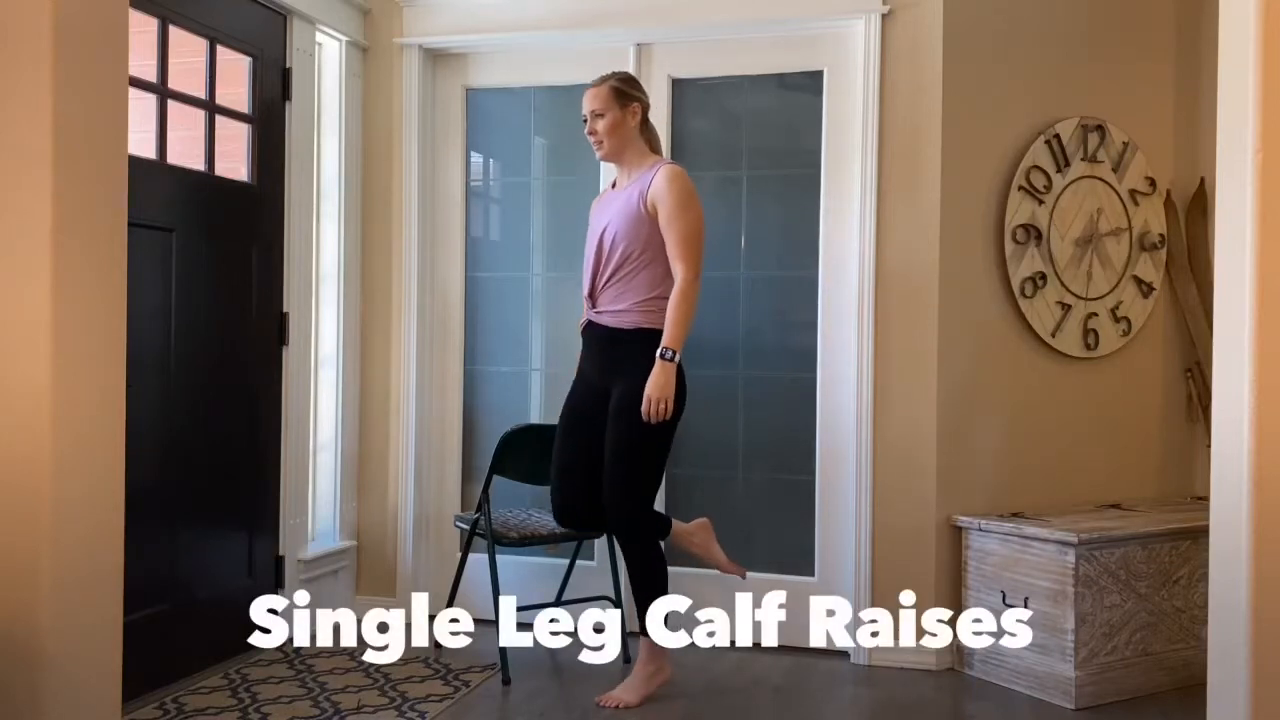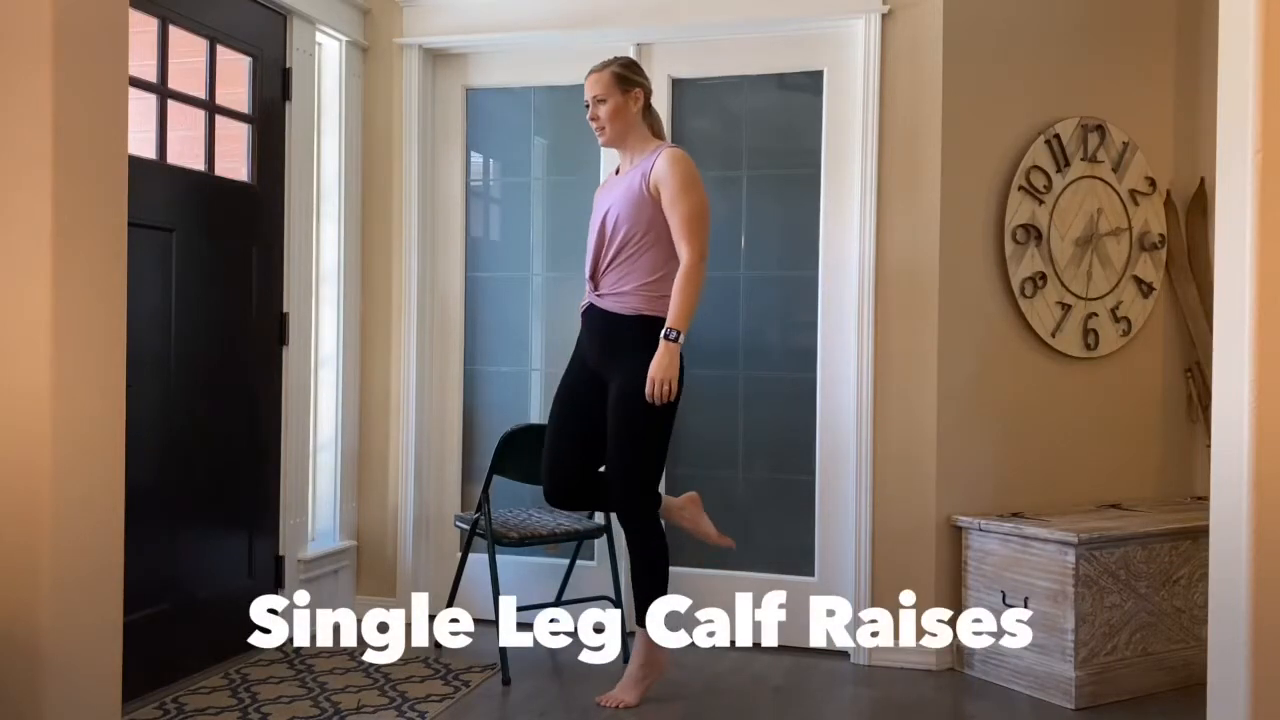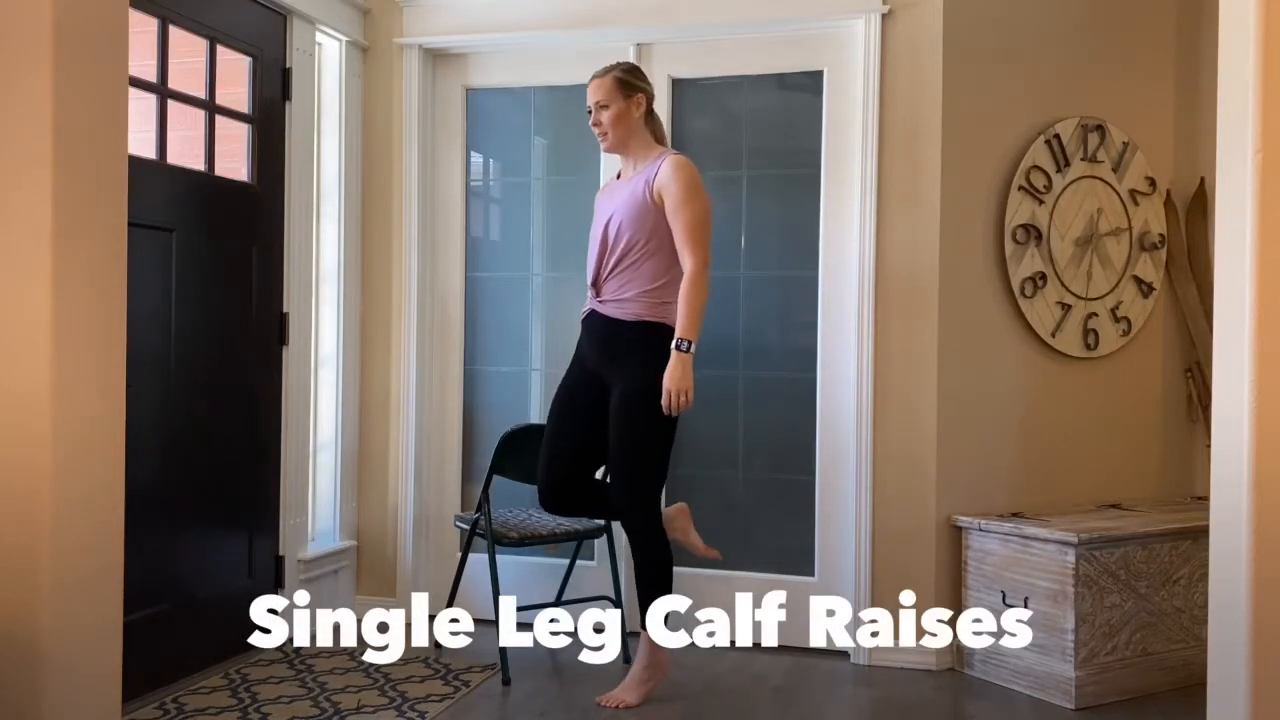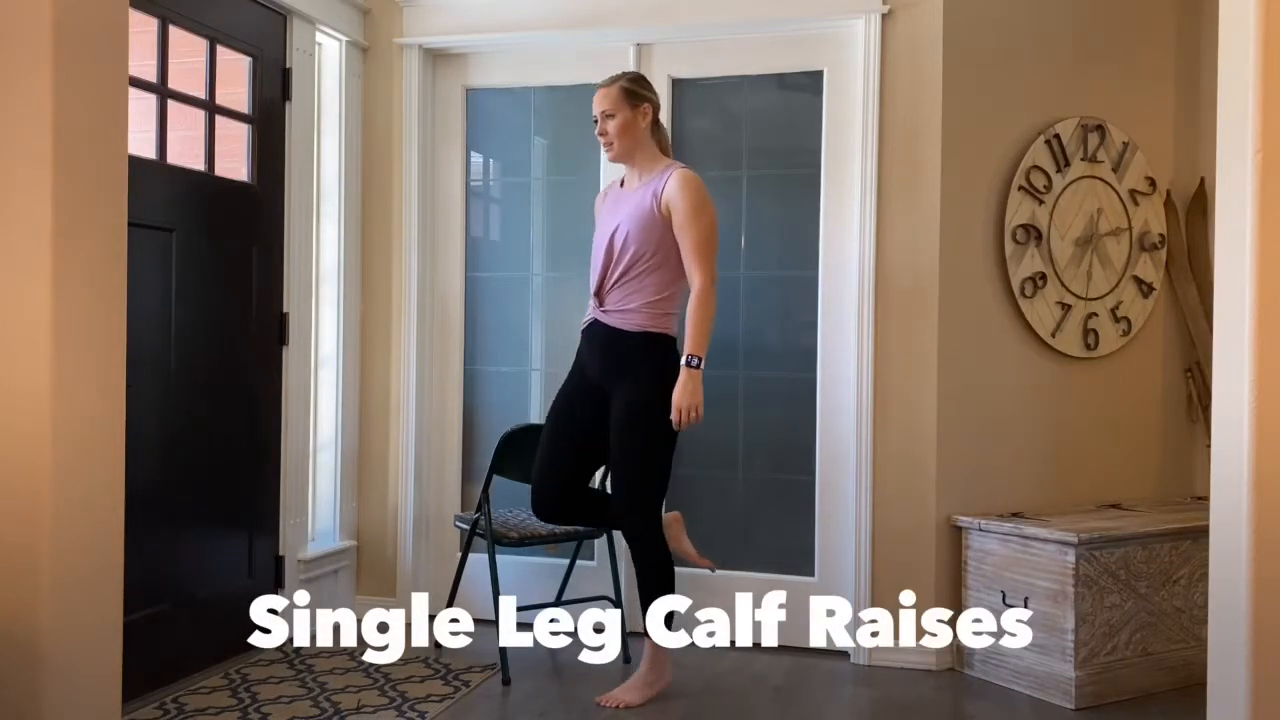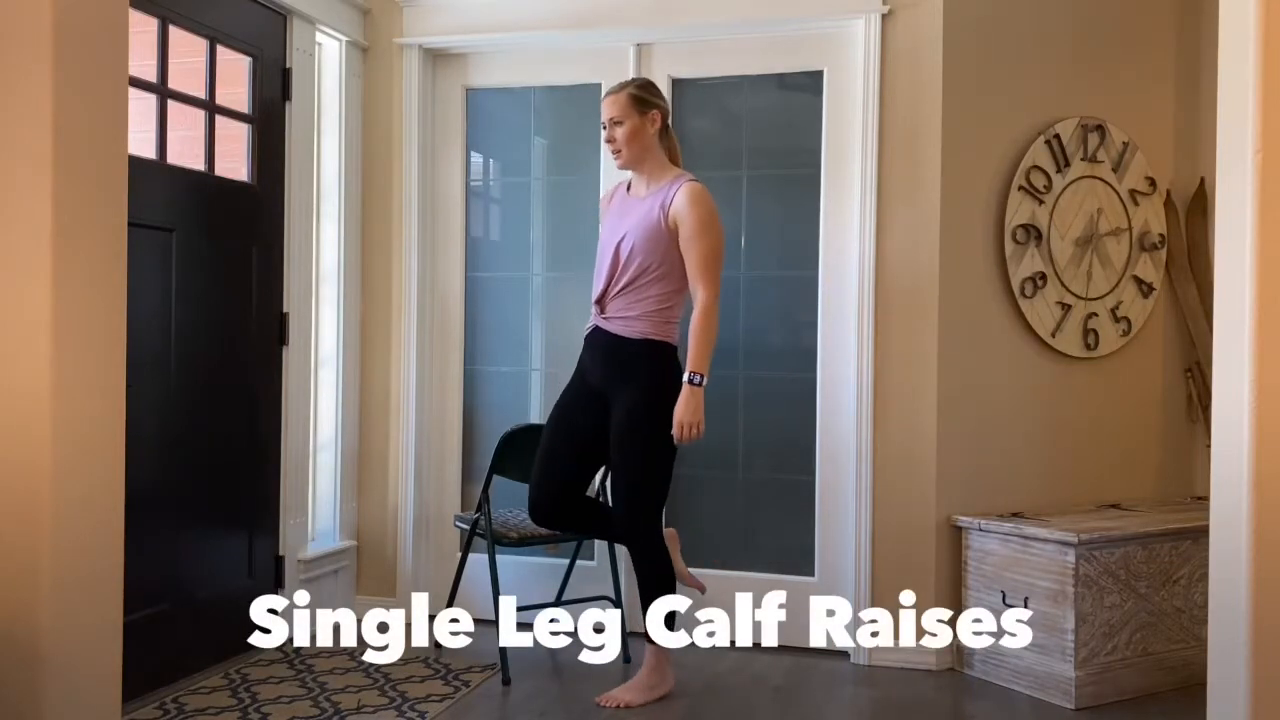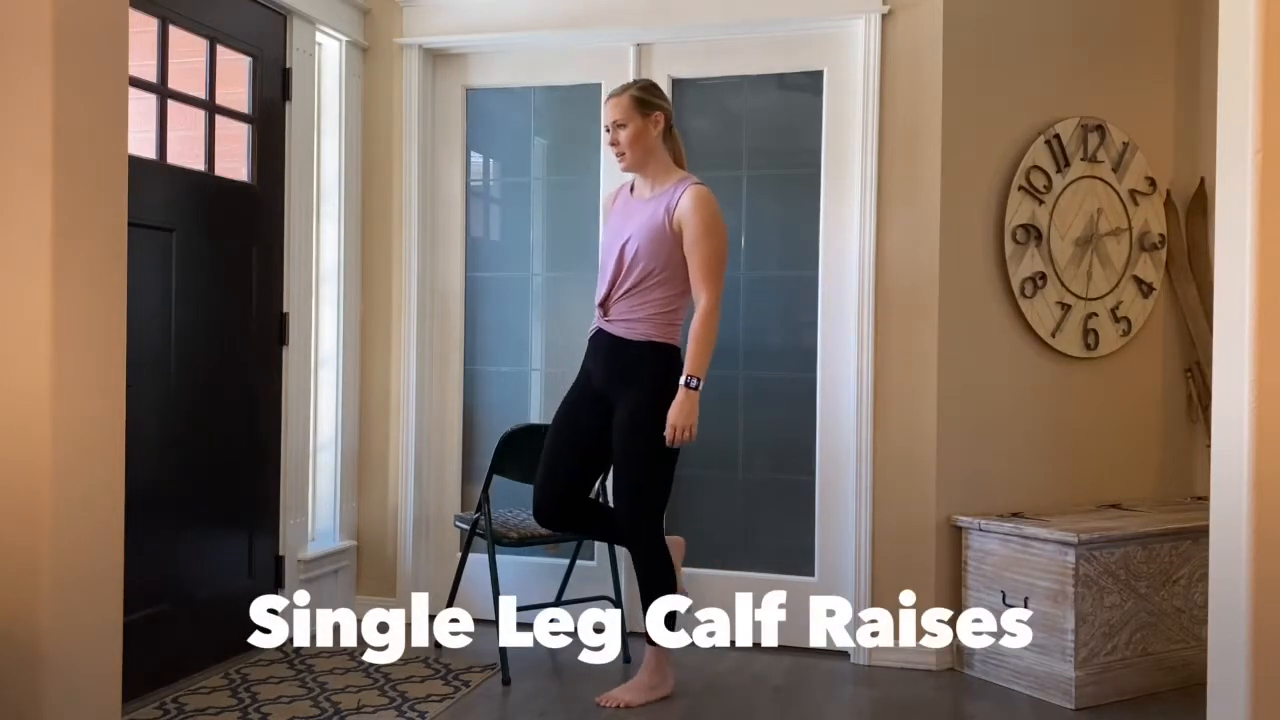
dt=0.2s
person 1, frame 1
left shoulder: (668, 182)
right shoulder: (603, 199)
left elbow: (685, 280)
left wrist: (666, 364)
right wrist: (588, 370)
left hip: (642, 358)
right hip: (596, 359)
left knee: (624, 511)
right knee: (571, 505)
left ankle: (651, 662)
right ankle: (683, 534)
person 1, frame 2
left shoulder: (669, 165)
right shoulder: (609, 183)
left elbow: (691, 260)
left wrist: (671, 343)
left hip: (640, 341)
right hip: (593, 341)
left knee: (631, 500)
right knee: (562, 483)
left ankle: (647, 653)
right ankle: (674, 508)
person 1, frame 3
left shoulder: (672, 172)
right shoulder: (608, 188)
left elbow: (695, 269)
left wrist: (681, 353)
left hip: (643, 350)
right hip: (593, 346)
left knee: (633, 505)
right knee: (557, 487)
left ankle: (652, 658)
right ankle: (667, 518)
person 1, frame 4
left shoulder: (679, 185)
right shoulder: (608, 196)
left elbow: (702, 283)
left wrist: (690, 369)
left hip: (646, 360)
right hip: (593, 355)
left knee: (635, 514)
right knee: (551, 496)
left ankle: (656, 665)
right ankle: (662, 528)
person 1, frame 5
left shoulder: (687, 198)
right shoulder: (613, 199)
left elbow: (706, 300)
left wrist: (693, 387)
left hip: (647, 368)
right hip: (595, 360)
left knee: (636, 518)
right knee: (549, 501)
left ankle: (658, 669)
right ankle: (659, 545)
person 1, frame 6
left shoulder: (692, 201)
right shoulder: (616, 199)
left elbow: (707, 304)
left wrist: (689, 391)
left hip: (650, 370)
right hip: (599, 362)
left knee: (638, 519)
right knee: (552, 503)
left ankle: (658, 670)
right ankle: (663, 549)
